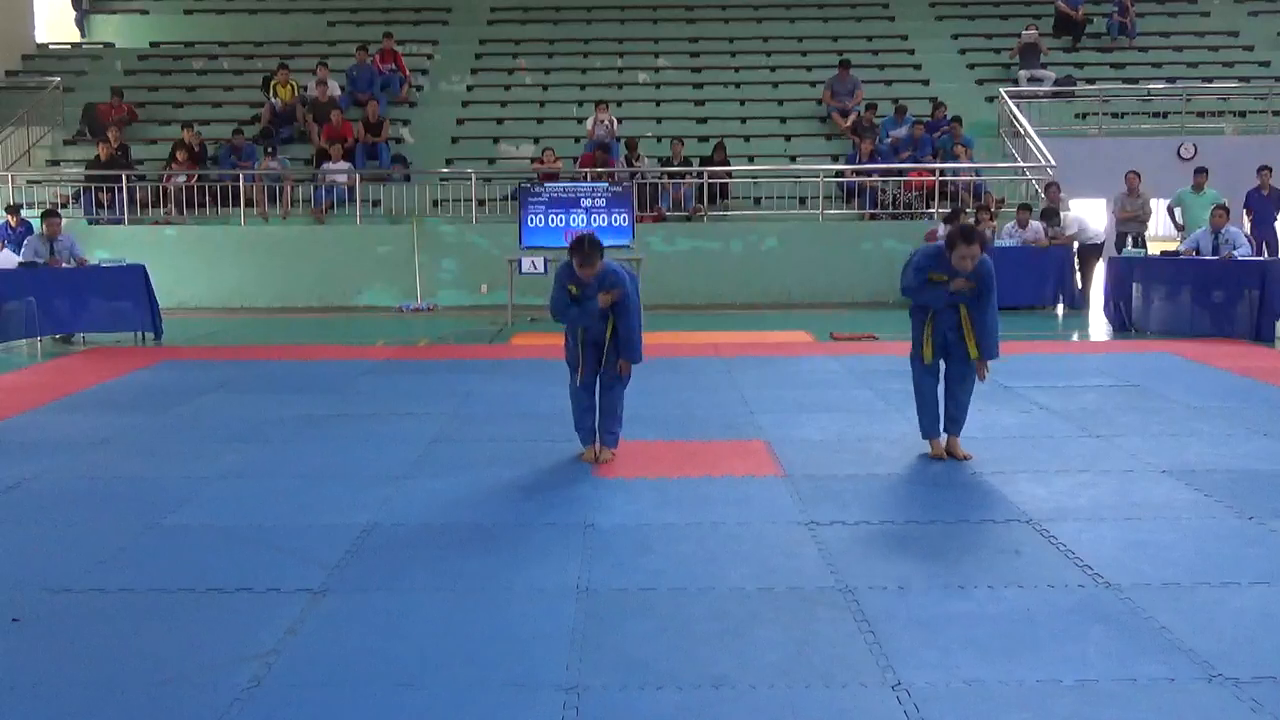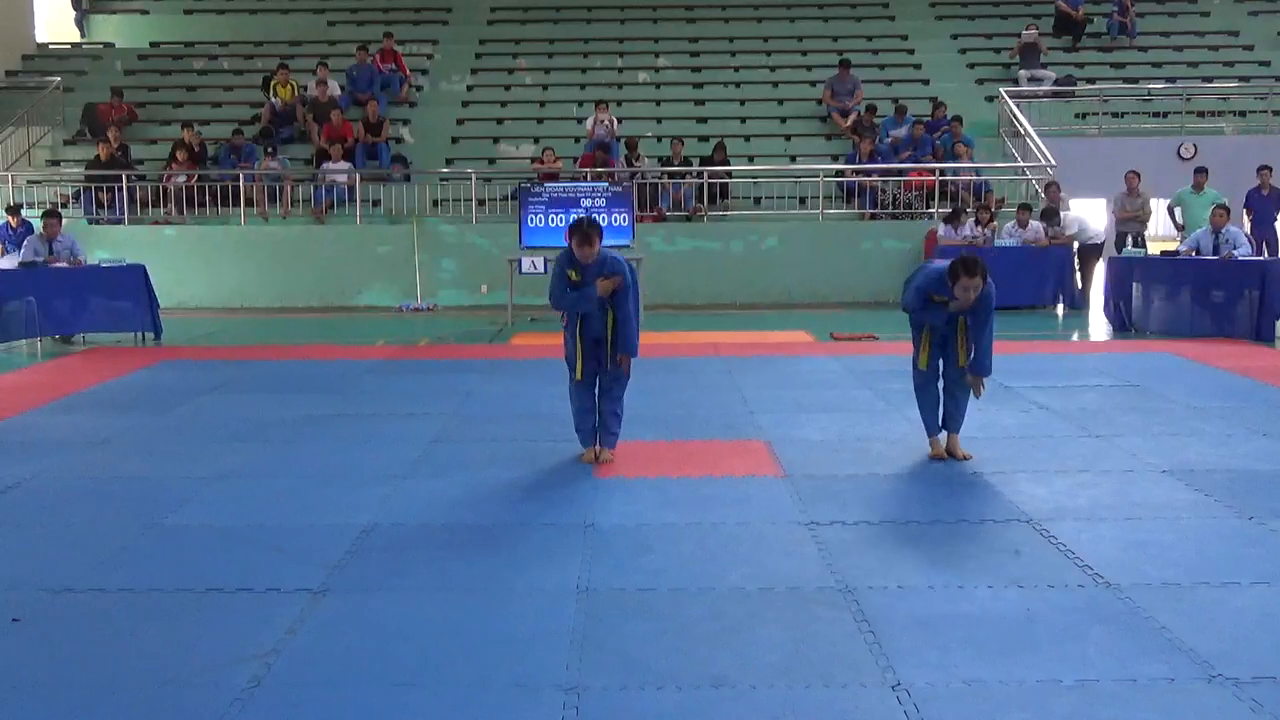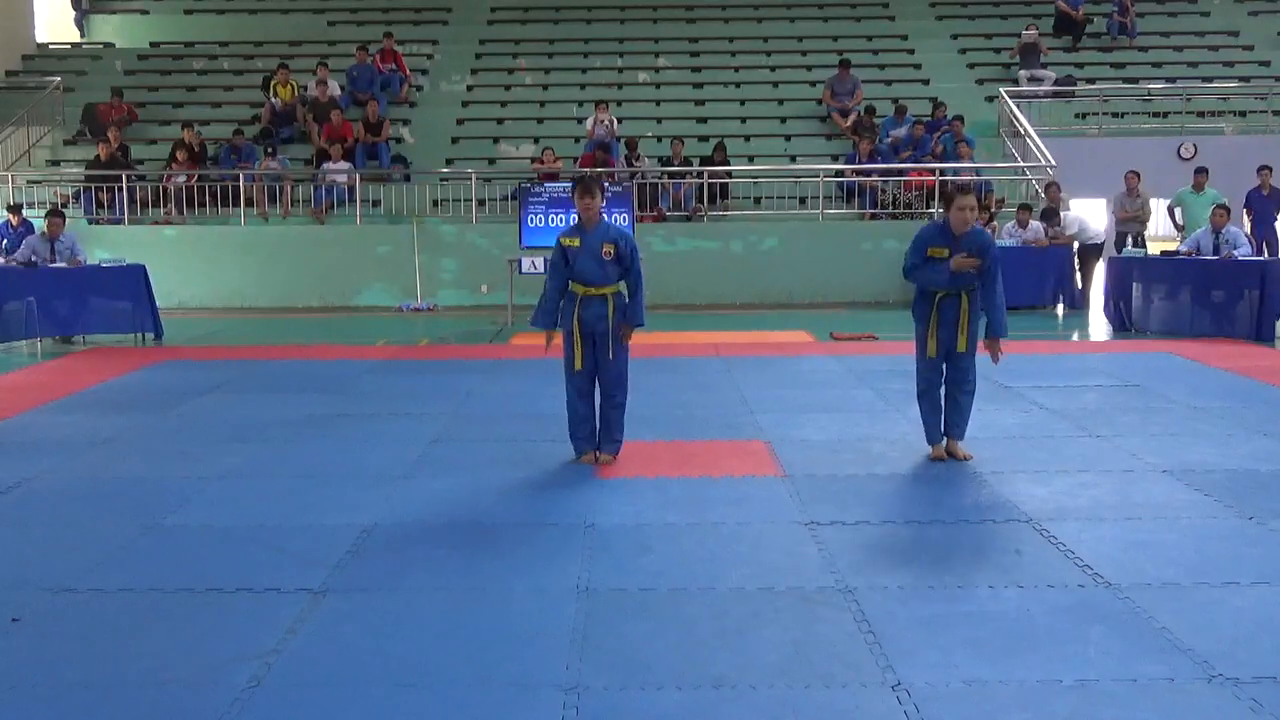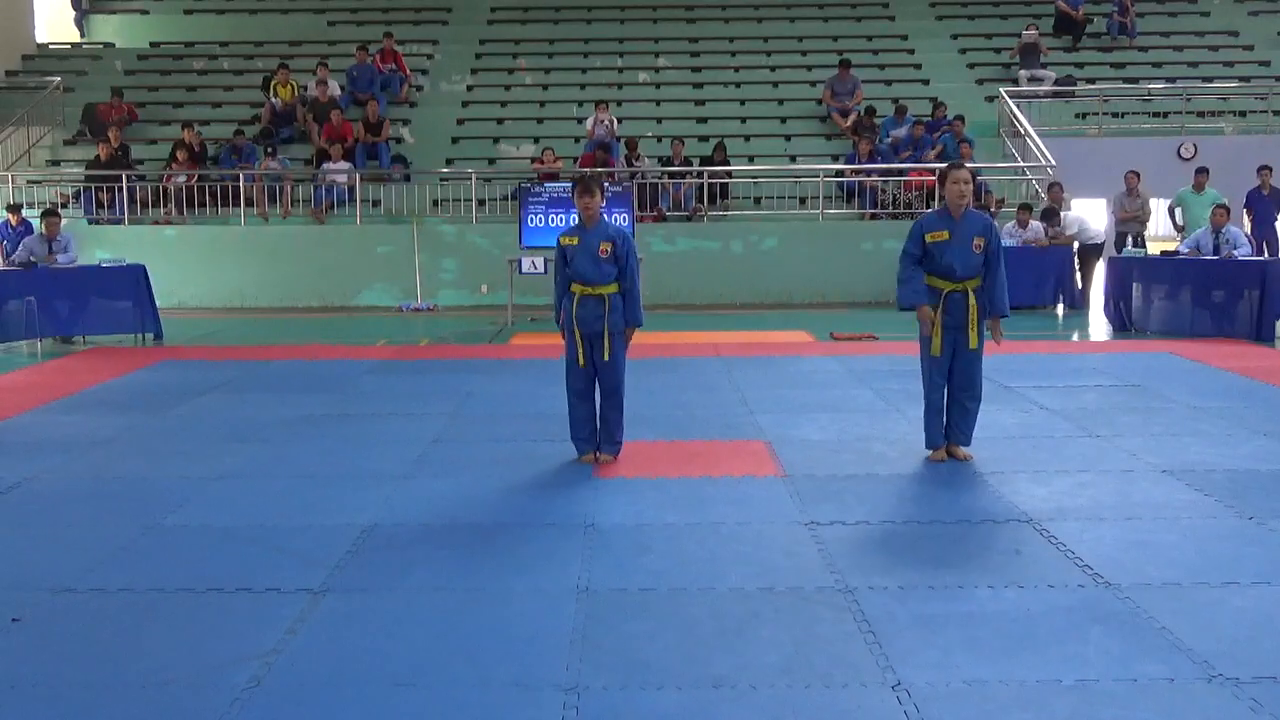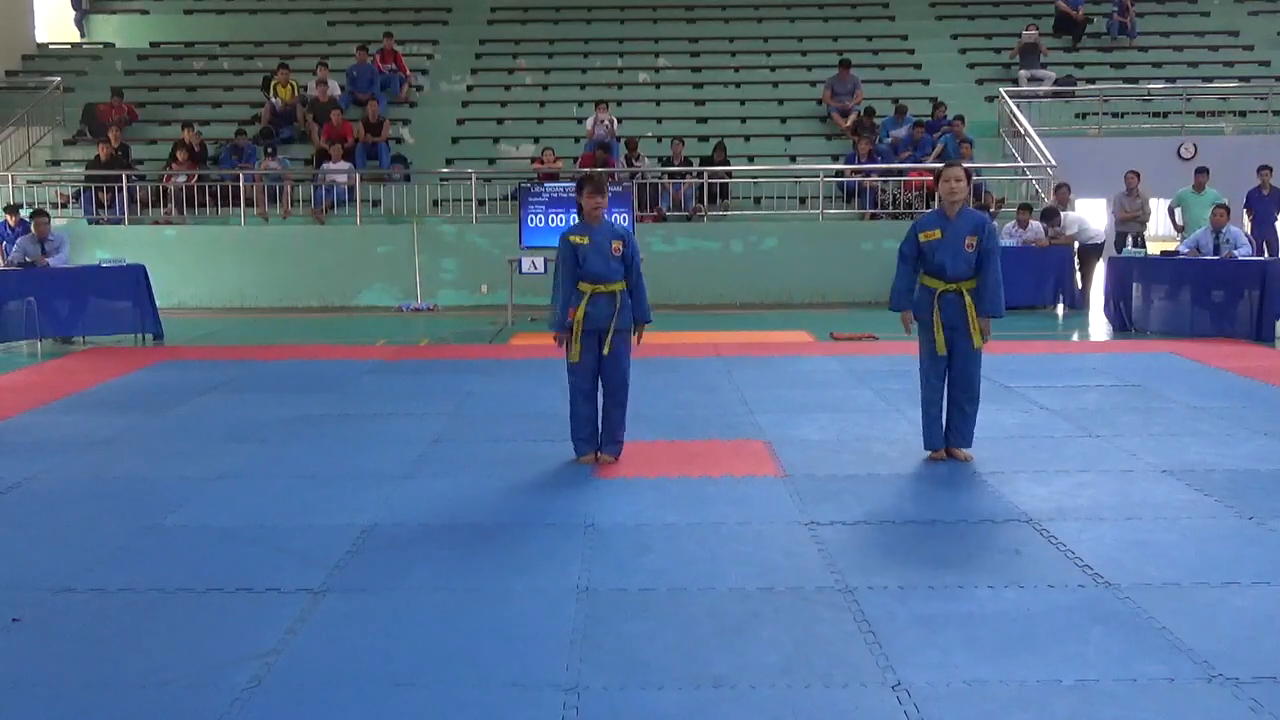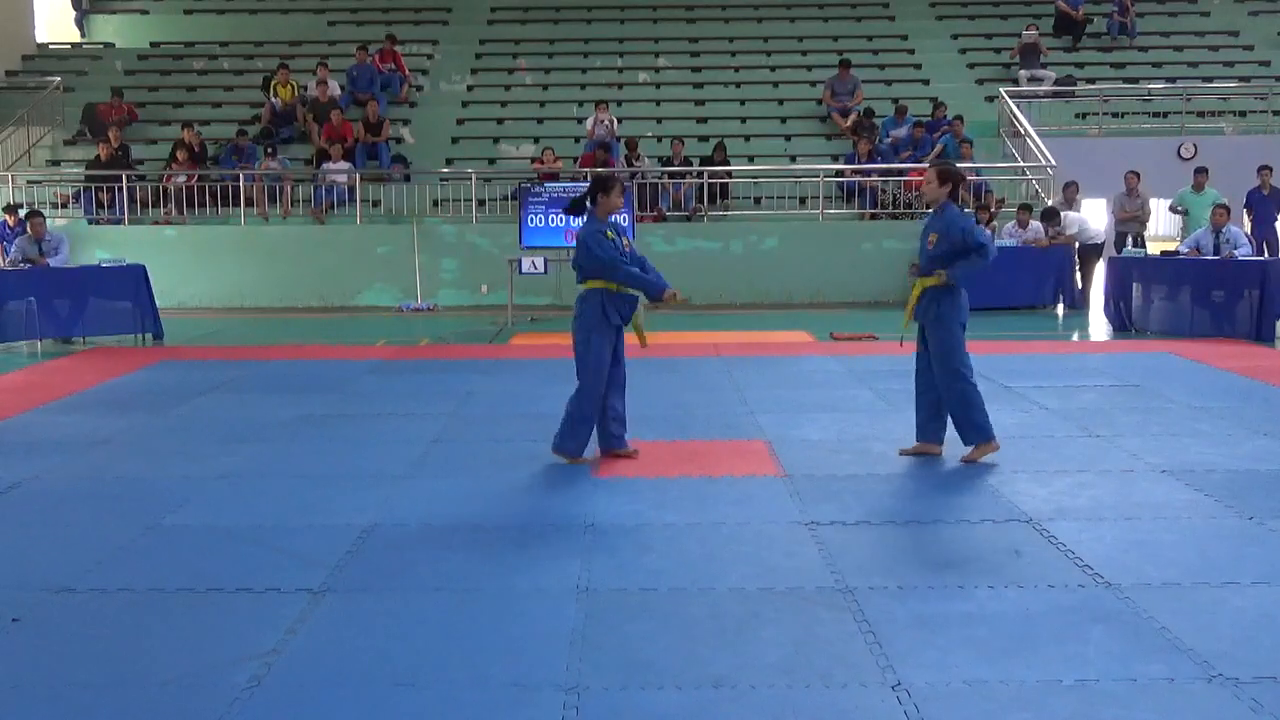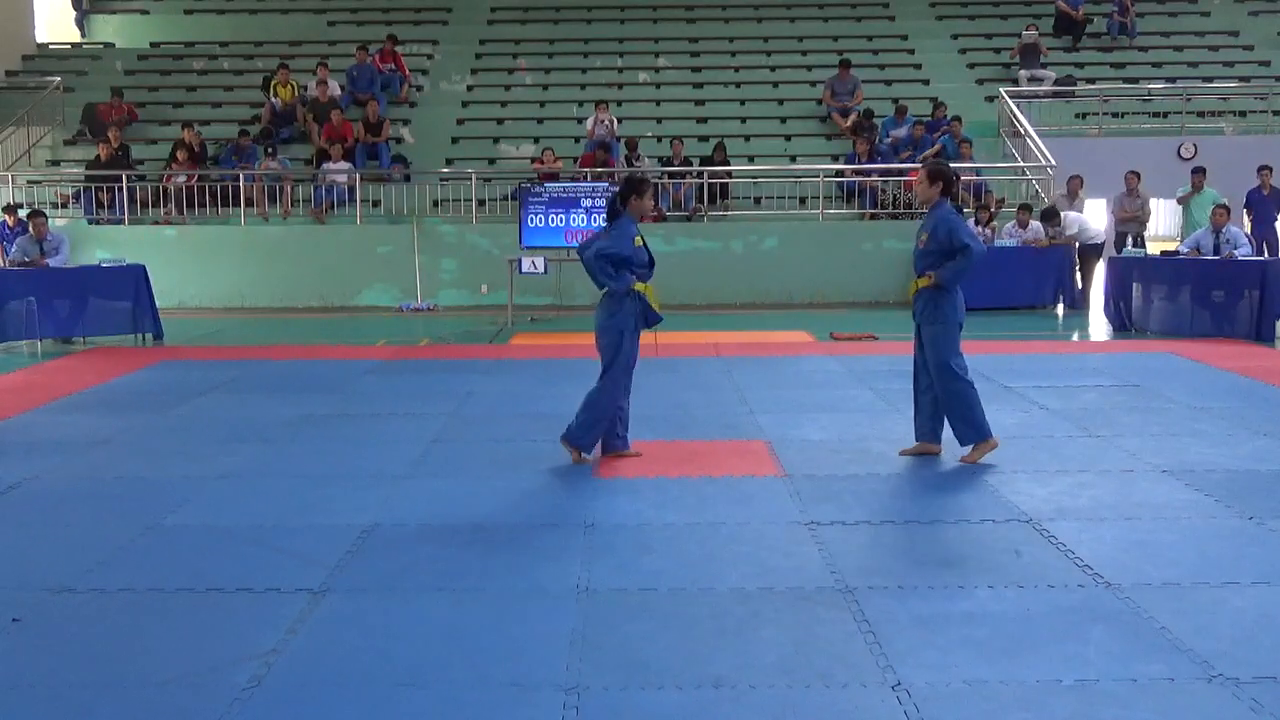
dt=0.3s
person 1, frame 1
left shoulder: (617, 277)
right shoulder: (564, 274)
left elbow: (629, 317)
right elbow: (559, 312)
left wrist: (628, 354)
right wrist: (595, 305)
left hip: (611, 331)
right hip: (579, 330)
left knee: (612, 384)
right knee: (581, 383)
left ankle: (608, 442)
right ankle: (589, 442)
person 1, frame 2
left shoulder: (616, 265)
right shoulder: (564, 262)
left elbow: (626, 307)
right elbow: (558, 299)
left wrist: (626, 348)
right wrist: (594, 291)
left hip: (610, 324)
right hip: (579, 324)
left knee: (612, 382)
right knee: (582, 382)
left ankle: (607, 442)
right ankle: (588, 442)
person 1, frame 3
left shoulder: (620, 237)
right shoulder: (565, 238)
left elbow: (634, 280)
right elbow: (554, 282)
left wrist: (632, 319)
right wrist: (548, 322)
left hip: (611, 315)
right hip: (577, 316)
left knee: (614, 383)
right knee: (579, 383)
left ankle: (609, 446)
right ankle: (584, 446)
person 1, frame 4
left shoulder: (619, 236)
right shoulder: (566, 239)
left elbow: (630, 281)
right elbow: (561, 282)
left wrist: (631, 321)
right wrist: (561, 320)
left hip: (609, 315)
right hip: (577, 315)
left knee: (612, 383)
right knee: (579, 384)
left ankle: (609, 446)
right ankle: (586, 446)
person 1, frame 5
left shoulder: (622, 235)
right shoulder: (570, 237)
left elbow: (635, 278)
right elbow: (564, 282)
left wrist: (640, 318)
right wrist: (560, 322)
left hip: (616, 313)
right hip: (582, 314)
left knee: (617, 383)
right knee: (582, 383)
left ankle: (611, 446)
right ankle: (585, 447)
person 1, frame 6
left shoulder: (614, 229)
right shoulder: (591, 233)
left elbow: (637, 262)
right elbow: (619, 268)
left wrist: (663, 287)
right wrist: (659, 289)
left hip: (610, 312)
right hip: (595, 312)
left knee: (614, 381)
right knee: (593, 381)
left ankle: (614, 442)
right ankle: (568, 445)
person 1, frame 7
left shoulder: (624, 228)
right shoulder: (624, 232)
left elbow: (584, 248)
right elbow: (593, 256)
left wrist: (607, 284)
right wrist: (619, 283)
left hip: (626, 312)
right hip: (622, 312)
left knee: (619, 381)
right knee: (613, 382)
left ankle: (614, 443)
right ankle: (577, 438)
person 2, frame 1
left shoulder: (984, 267)
right shoulder: (927, 257)
left elbow: (986, 310)
right elbow: (909, 289)
left wrist: (985, 351)
right wrist: (946, 290)
left hip: (962, 314)
right hip: (928, 314)
left knee: (962, 375)
right knee: (925, 374)
left ankle: (953, 437)
right ankle: (934, 438)
person 2, frame 2
left shoulder: (986, 291)
right shoulder: (929, 278)
left elbow: (982, 333)
right elbow: (911, 307)
left wrist: (978, 371)
right wrist: (948, 308)
left hip: (959, 322)
right hip: (927, 321)
left knee: (959, 375)
right knee: (926, 375)
left ankle: (952, 439)
right ankle: (935, 440)
person 2, frame 3
left shoulder: (985, 242)
right shoulder: (929, 234)
left elbow: (992, 288)
right elbow: (911, 271)
left wrist: (993, 333)
right wrist: (948, 268)
left hip: (965, 310)
right hip: (931, 309)
left knee: (962, 376)
right knee: (929, 376)
left ankle: (954, 440)
right ankle: (936, 441)
person 2, frame 4
left shoulder: (985, 225)
right shoulder: (925, 225)
left elbow: (995, 270)
right elbow: (910, 265)
left wrist: (995, 313)
right wrist: (919, 304)
left hip: (971, 307)
right hip: (936, 306)
left knee: (968, 380)
right knee: (934, 379)
left ankle: (956, 441)
right ankle: (937, 444)
person 2, frame 5
left shoulder: (981, 224)
right shoulder: (923, 224)
left elbow: (990, 270)
right elbow: (907, 265)
left wrist: (987, 313)
right wrist: (904, 305)
left hip: (967, 308)
right hip: (932, 306)
left knee: (966, 380)
right knee: (932, 379)
left ankle: (956, 442)
right ankle: (936, 444)
person 2, frame 6
left shoulder: (955, 220)
right shoulder: (936, 218)
left elbow: (985, 250)
left wrist: (951, 276)
right wrist: (921, 269)
left hip: (945, 305)
right hip: (932, 304)
left knee: (954, 373)
right knee: (929, 375)
left ankle: (984, 438)
right ankle: (930, 440)
person 2, frame 7
left shoulder: (946, 219)
right shoulder: (934, 217)
left elbow: (974, 250)
left wrist: (942, 277)
right wrist: (929, 276)
left hip: (941, 305)
right hip: (930, 304)
left knee: (948, 372)
right knee: (926, 374)
left ankle: (982, 438)
right ankle: (929, 439)
